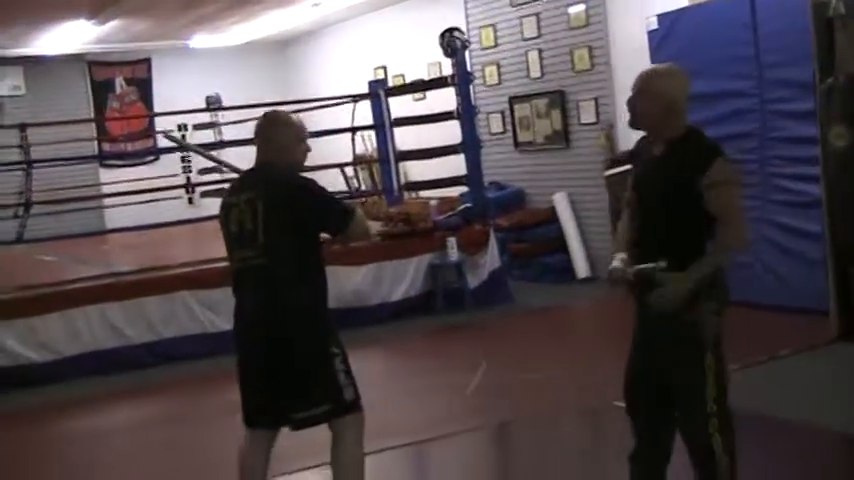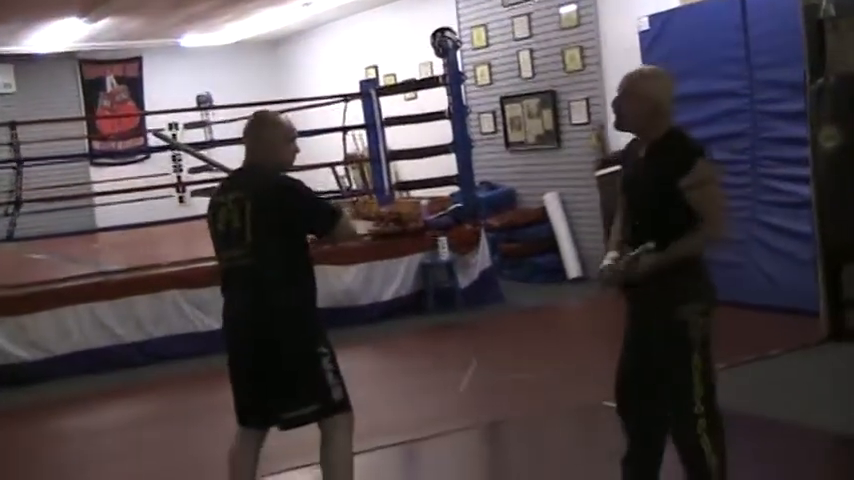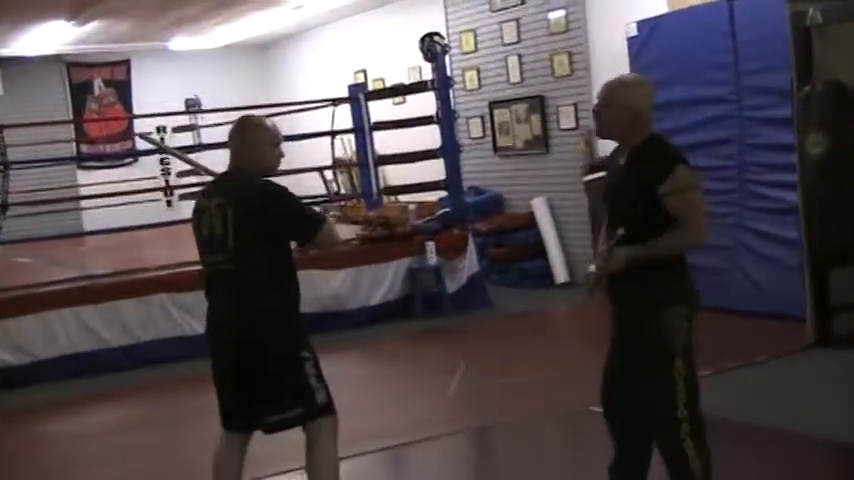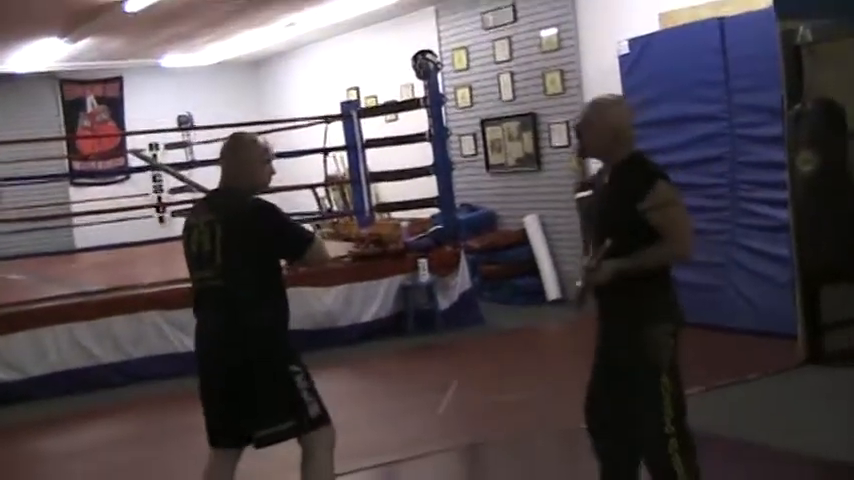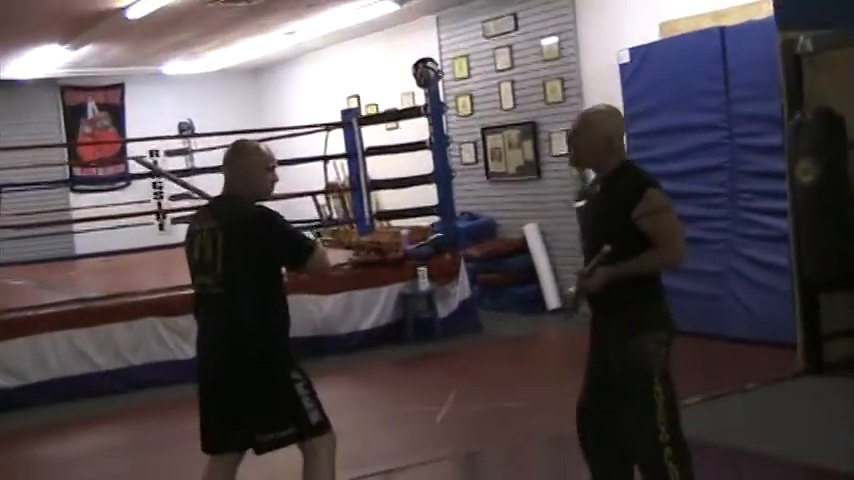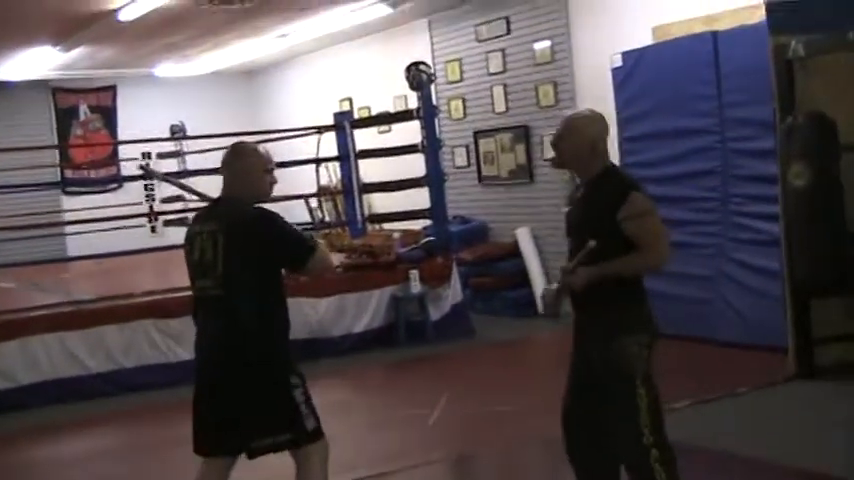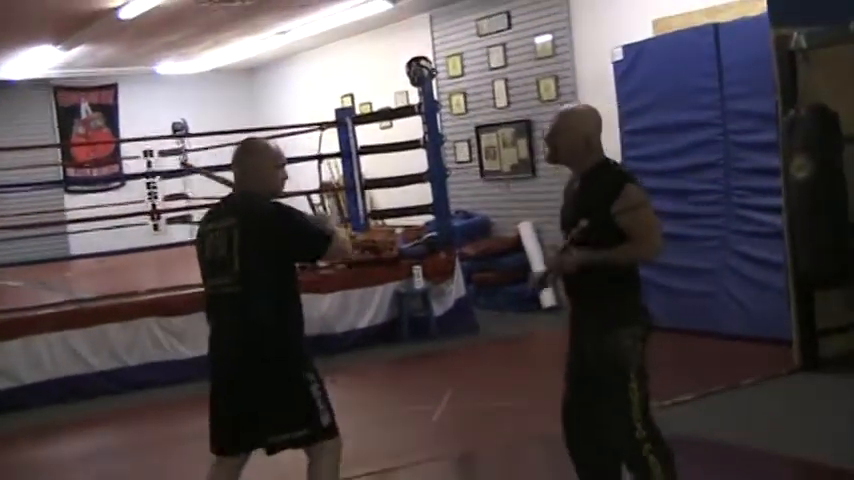
dt=0.1s
person 1, frame 1
left shoulder: (704, 156)
right shoulder: (643, 150)
left elbow: (733, 231)
left wrist: (687, 280)
right wrist: (621, 254)
left hip: (689, 297)
right hip: (651, 292)
left knee: (700, 401)
right knee: (643, 392)
person 1, frame 2
left shoulder: (685, 156)
right shoulder: (636, 151)
left elbow: (715, 226)
left wrist: (655, 260)
right wrist: (614, 253)
left hip: (680, 295)
right hip: (642, 292)
left knee: (688, 402)
right knee: (634, 391)
person 1, frame 3
left shoulder: (665, 162)
right shoulder: (619, 158)
left elbow: (694, 232)
left wrist: (629, 257)
right wrist: (603, 259)
left hip: (664, 300)
right hip: (627, 297)
left knee: (672, 406)
right knee: (620, 396)
person 1, frame 4
left shoulder: (646, 180)
right shoulder: (606, 176)
left elbow: (680, 244)
left wrist: (617, 268)
right wrist: (592, 272)
left hip: (650, 315)
right hip: (615, 312)
left knee: (658, 422)
right knee: (603, 409)
person 1, frame 5
left shoulder: (638, 188)
right shoulder: (598, 186)
left elbow: (673, 251)
left wrist: (609, 274)
right wrist: (587, 279)
left hip: (641, 325)
right hip: (606, 323)
left knee: (653, 430)
right knee: (595, 419)
person 1, frame 6
left shoulder: (622, 192)
right shoulder: (582, 190)
left elbow: (657, 253)
left wrist: (593, 273)
right wrist: (570, 275)
left hip: (624, 327)
right hip: (590, 323)
left knee: (636, 430)
right knee: (580, 422)
person 1, frame 7
left shoulder: (616, 184)
right shoulder: (576, 184)
left elbow: (649, 245)
left wrist: (584, 259)
right wrist: (562, 262)
left hip: (619, 319)
right hip: (585, 316)
left knee: (628, 424)
right knee: (579, 417)
person 2, frame 1
left shoulder: (233, 196)
right shoulder: (295, 188)
right elbow: (360, 229)
right wrist: (327, 220)
left hip: (253, 324)
right hip: (298, 323)
left knee: (260, 428)
right knee: (347, 419)
person 2, frame 2
left shoulder: (222, 196)
right shoulder: (282, 189)
right elbow: (346, 230)
right wrist: (315, 217)
left hip: (242, 324)
right hip: (287, 323)
left knee: (251, 426)
right knee: (337, 419)
person 2, frame 3
left shoulder: (206, 200)
right shoulder: (266, 194)
right elbow: (329, 237)
right wrist: (298, 224)
left hip: (225, 328)
right hip: (269, 328)
left knee: (235, 430)
right knee: (321, 422)
person 2, frame 4
left shoulder: (197, 216)
right shoulder: (255, 212)
right elbow: (318, 255)
right wrist: (289, 239)
left hip: (215, 344)
right hip: (259, 344)
left knee: (226, 446)
right knee: (318, 435)
person 2, frame 5
left shoulder: (200, 222)
right shoulder: (257, 220)
right elbow: (320, 263)
right wrist: (291, 247)
left hip: (216, 351)
right hip: (259, 352)
left knee: (224, 452)
right knee: (318, 441)
person 2, frame 6
left shoulder: (199, 224)
right shoulder: (258, 222)
right elbow: (322, 264)
right wrist: (295, 246)
left hip: (213, 353)
right hip: (258, 354)
right knee: (311, 448)
person 2, frame 7
left shoulder: (210, 223)
right shoulder: (273, 216)
right elbow: (341, 250)
right wrist: (328, 227)
left hip: (228, 350)
right hip: (274, 351)
right knee: (324, 445)
